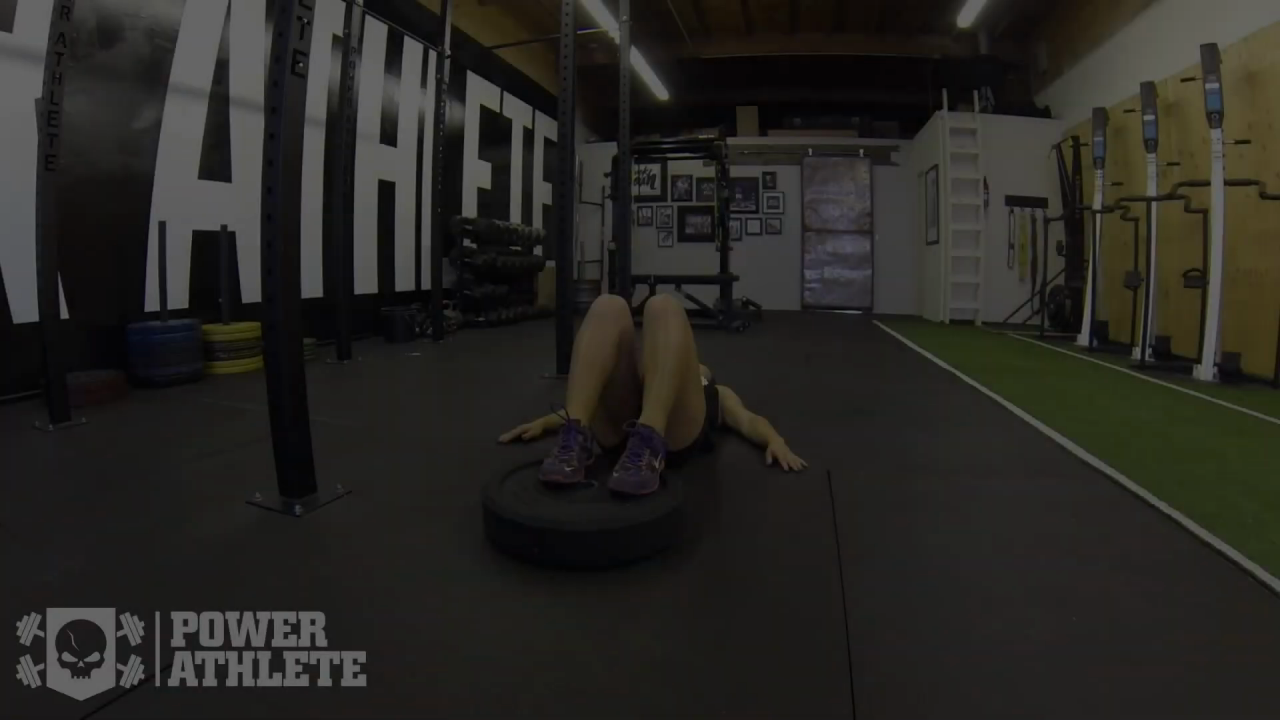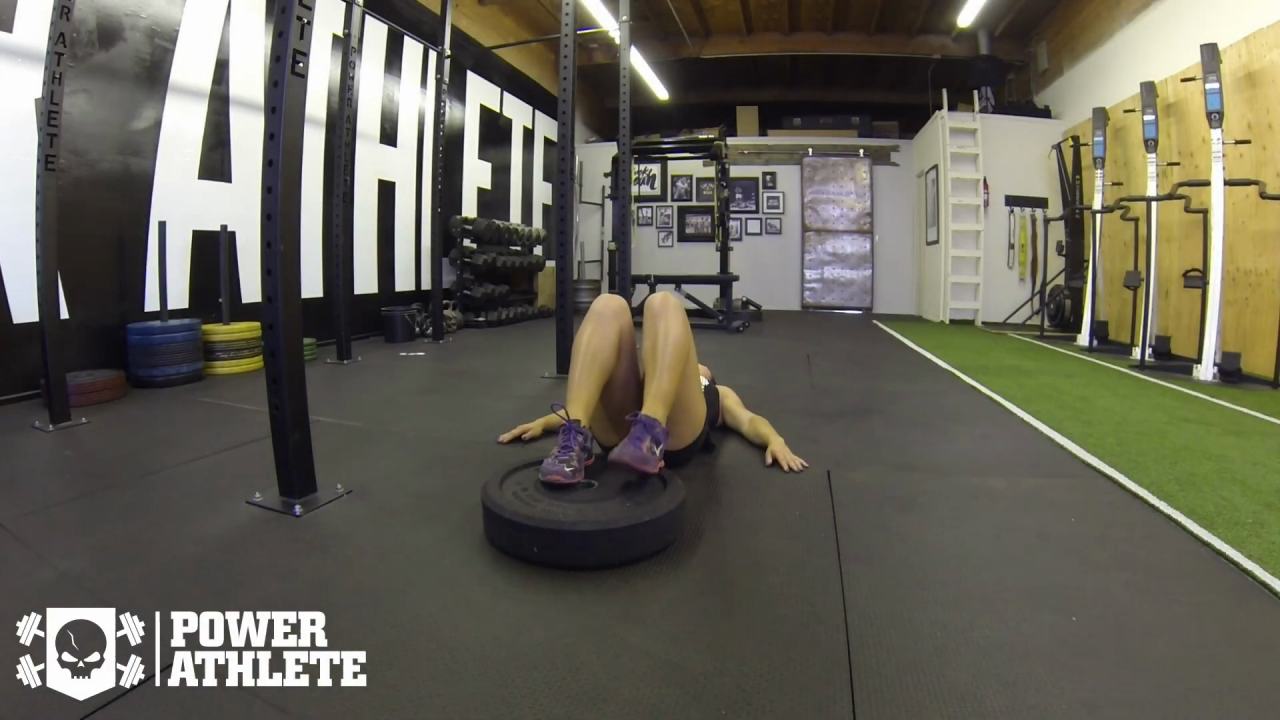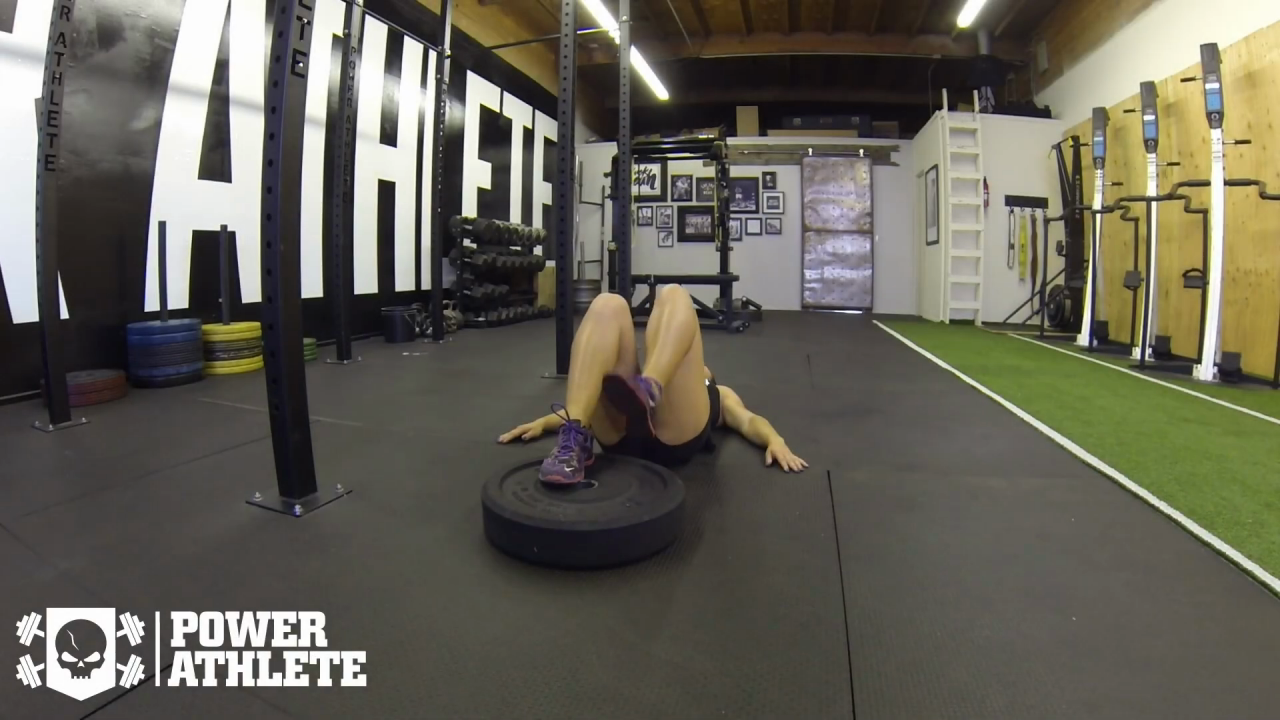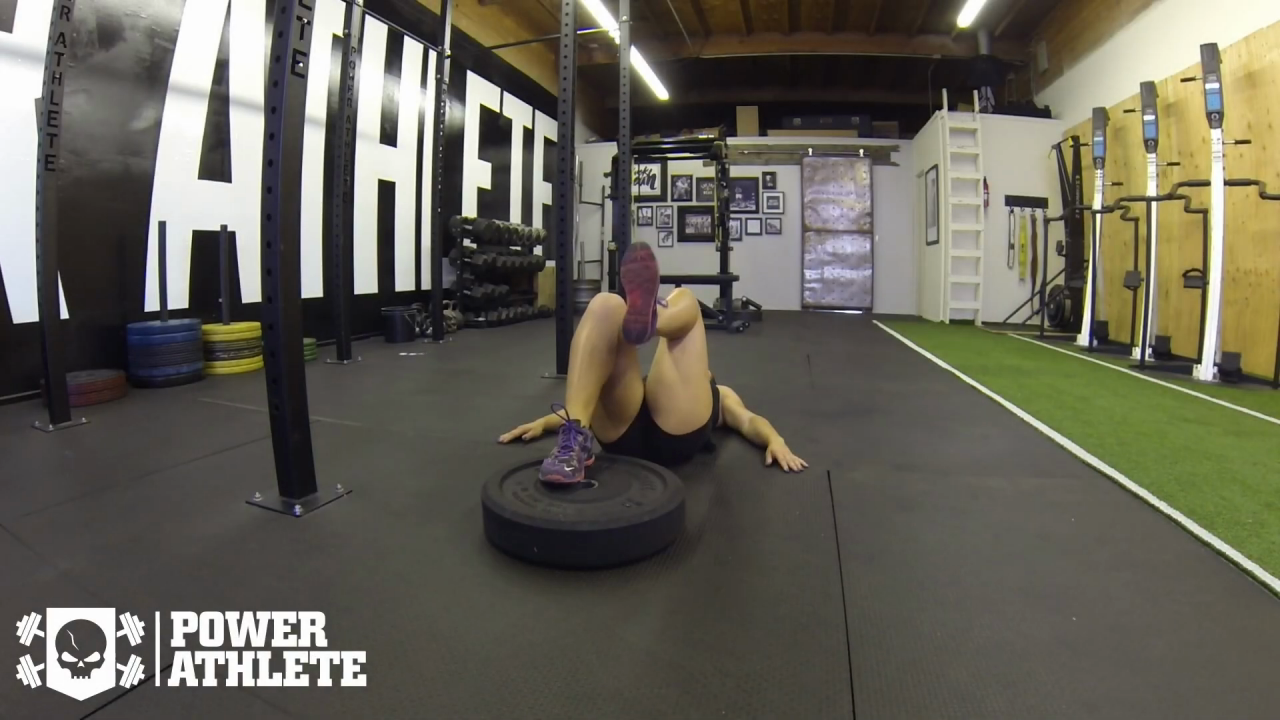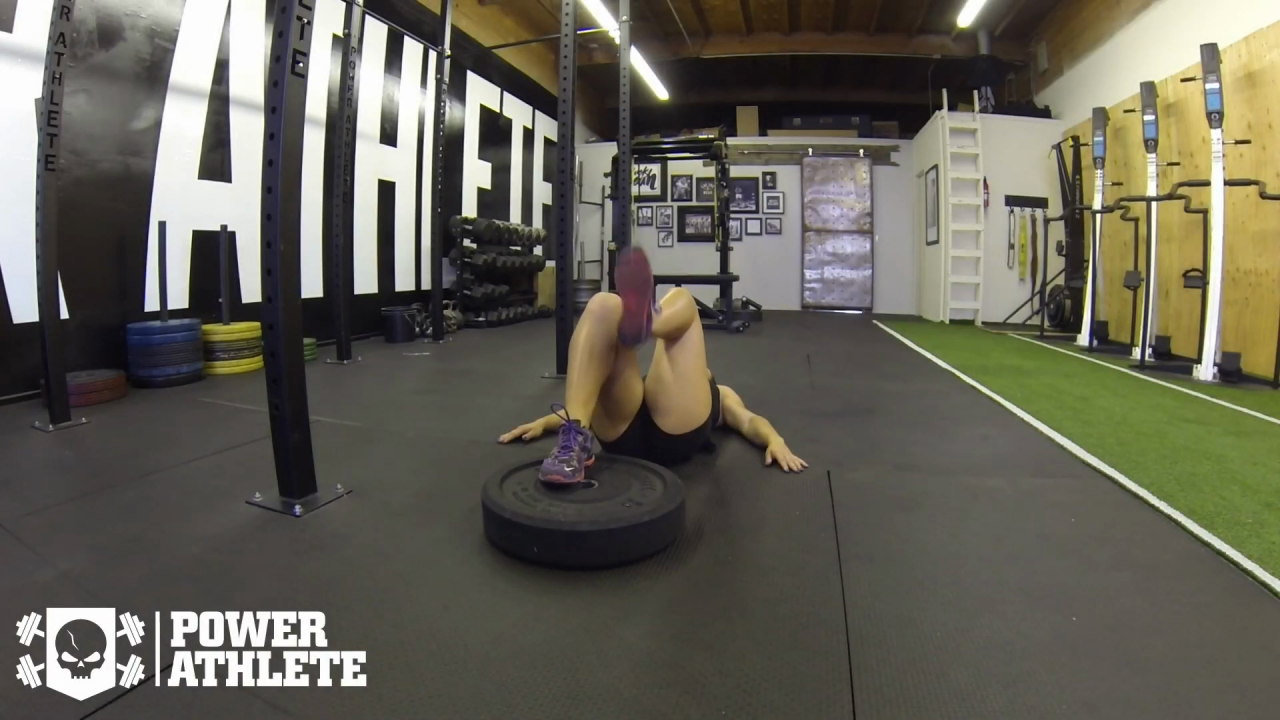
dt=0.3s
person 1, frame 1
left shoulder: (718, 394)
right shoulder: (642, 382)
left elbow: (748, 420)
right elbow: (601, 402)
left wrist: (774, 440)
right wrist: (543, 422)
left hip: (675, 431)
right hip: (620, 428)
left knee: (664, 309)
right knee: (609, 307)
left ankle: (649, 445)
right ankle: (575, 439)
person 1, frame 2
left shoulder: (719, 394)
left elbow: (747, 420)
right elbow: (601, 404)
left wrist: (775, 440)
right wrist: (543, 422)
left hip: (676, 435)
right hip: (619, 422)
left knee: (663, 304)
right knee: (609, 306)
left ankle: (650, 430)
right ankle: (575, 438)
person 1, frame 3
left shoulder: (720, 394)
right shoulder: (625, 404)
left elbow: (748, 420)
right elbow: (600, 403)
left wrist: (775, 440)
right wrist: (543, 422)
left hip: (676, 435)
right hip: (620, 434)
left knee: (673, 295)
right knee: (608, 306)
left ankle: (647, 395)
right ankle: (575, 439)
person 1, frame 4
left shoulder: (719, 393)
right shoulder: (648, 383)
left elbow: (747, 420)
right elbow: (599, 399)
left wrist: (775, 440)
right wrist: (545, 421)
left hip: (677, 433)
right hip: (623, 430)
left knee: (682, 298)
right knee: (606, 305)
left ankle: (648, 319)
right ankle: (574, 438)
person 1, frame 5
left shoulder: (719, 393)
right shoulder: (649, 384)
left elbow: (747, 420)
right elbow: (598, 399)
left wrist: (774, 439)
right wrist: (544, 422)
left hip: (676, 432)
right hip: (622, 430)
left knee: (679, 300)
right knee: (604, 305)
left ankle: (644, 320)
right ankle: (574, 441)
